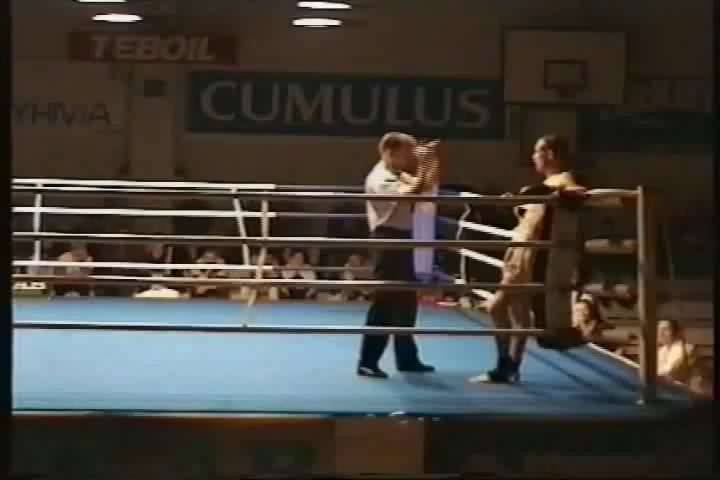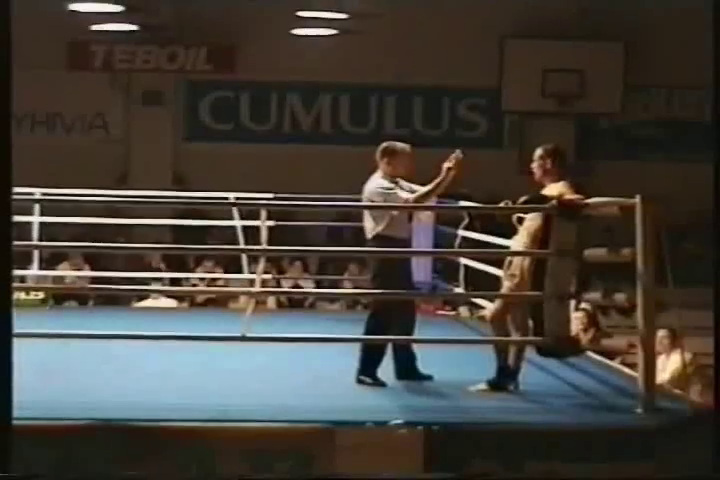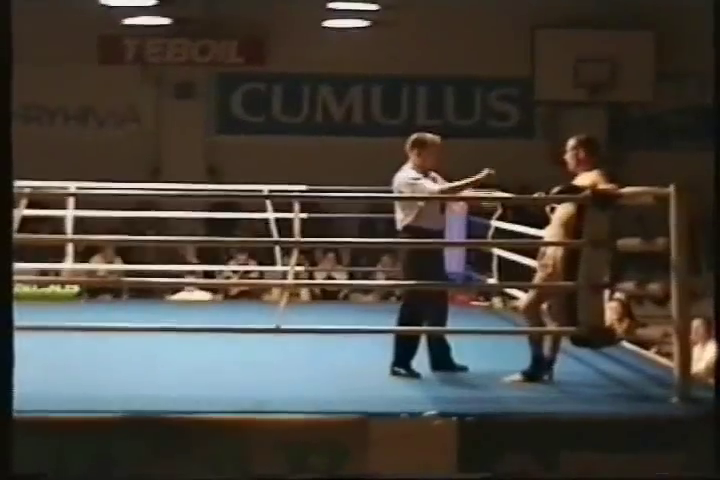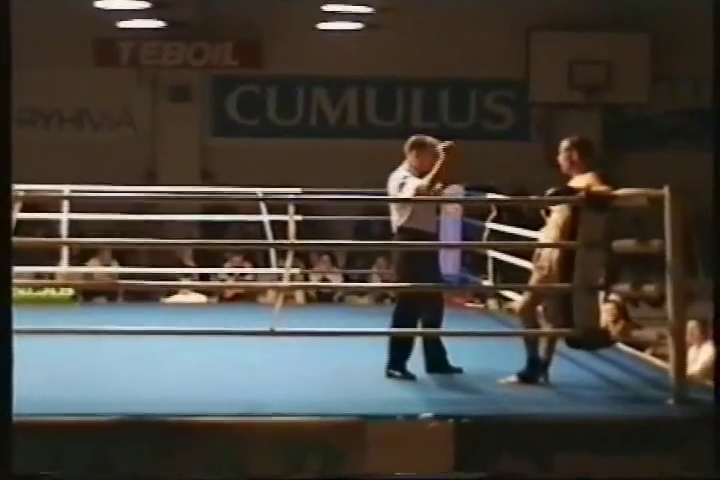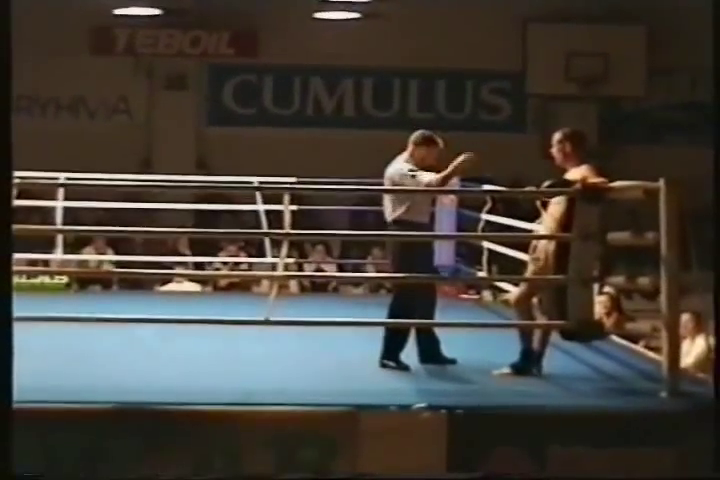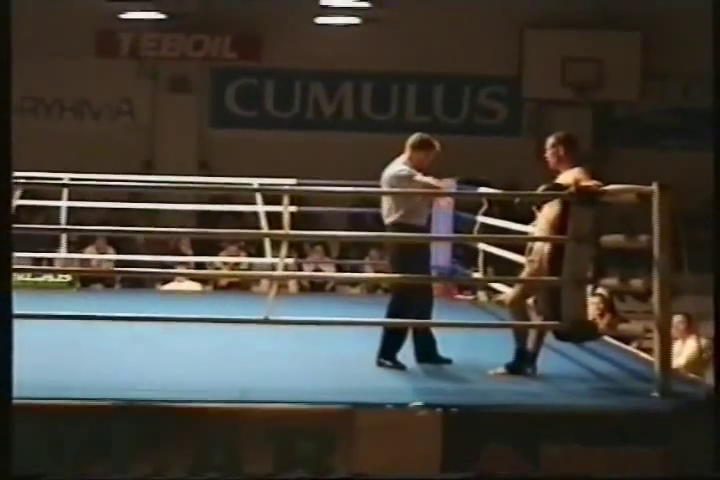
dt=0.3s
person 1, frame 1
left shoulder: (564, 180)
right shoulder: (548, 184)
left elbow: (581, 193)
right wrist: (518, 208)
left hip: (531, 254)
right hip: (521, 252)
left knee: (497, 306)
right knee: (519, 311)
left ankle: (506, 366)
right ankle: (508, 367)
person 1, frame 2
left shoulder: (561, 189)
right shoulder: (546, 192)
left elbow: (579, 202)
right wrist: (517, 217)
left hip: (530, 263)
right hip: (520, 261)
left knee: (496, 315)
right knee: (518, 320)
left ankle: (505, 374)
right ankle: (507, 375)
person 1, frame 3
left shoulder: (595, 178)
right shoulder: (580, 181)
left elbow: (612, 191)
right wrist: (550, 206)
left hip: (563, 253)
right hip: (554, 251)
left knee: (529, 305)
right knee: (555, 311)
left ankle: (540, 365)
right ankle: (542, 365)
person 1, frame 4
left shoulder: (589, 180)
right shoulder: (573, 184)
left elbow: (607, 193)
right wrist: (545, 208)
left hip: (558, 255)
right hip: (549, 253)
left knee: (525, 307)
right knee: (551, 313)
left ankle: (535, 367)
right ankle: (537, 368)
person 1, frame 5
left shoulder: (584, 173)
right shoulder: (569, 177)
left elbow: (602, 184)
right wrist: (542, 199)
left hip: (555, 247)
right hip: (546, 245)
left knee: (520, 299)
right knee: (545, 304)
left ankle: (530, 358)
right ankle: (531, 358)
person 1, frame 6
left shoulder: (576, 175)
right shoulder: (561, 180)
left elbow: (597, 186)
left hip: (549, 251)
right hip: (541, 246)
right ankle: (525, 360)
person 2, frame 1
left shoulder: (400, 175)
right shoulder: (379, 178)
left elbow: (426, 186)
right elbow: (409, 194)
left wrist: (430, 163)
right wrist: (424, 165)
left hip: (401, 240)
right hip: (388, 240)
left knee: (406, 301)
right knee: (385, 302)
left ankle: (407, 357)
right ankle: (367, 362)
person 2, frame 2
left shoulder: (398, 184)
right shoulder: (377, 187)
left elbow: (427, 192)
right elbow: (414, 200)
left wrist: (448, 174)
right wrist: (442, 177)
left hip: (399, 249)
right hip: (385, 250)
left knee: (405, 310)
right knee: (382, 311)
left ankle: (406, 367)
right ankle: (366, 371)
person 2, frame 3
left shoulder: (430, 177)
right shoulder: (406, 178)
left elbow: (452, 193)
right elbow: (443, 191)
right wrist: (477, 179)
left hip: (431, 240)
right hip: (416, 241)
left knee: (437, 301)
right knee: (414, 303)
left ankle: (441, 358)
right ankle: (400, 362)
person 2, frame 4
left shoulder: (420, 179)
right shoulder: (401, 178)
right elbow: (424, 189)
right wrist: (442, 161)
left hip: (426, 242)
right hip: (411, 243)
left knee: (432, 303)
right knee: (408, 305)
left ankle: (436, 360)
right ankle: (395, 364)
person 2, frame 5
left shoulder: (414, 170)
right shoulder: (400, 170)
left elbow: (434, 183)
right elbow: (435, 182)
left wrist: (451, 171)
right wrist: (457, 165)
left hip: (418, 234)
right hip: (406, 235)
left knee: (425, 293)
right knee: (406, 294)
left ankle: (429, 350)
right ankle: (389, 355)
person 2, frame 6
left shoulder: (409, 174)
right shoulder: (397, 173)
left elbow: (425, 197)
right elbow: (436, 187)
left wrist: (430, 186)
right wrist: (433, 184)
left hip: (416, 236)
left knee: (422, 295)
right knee: (404, 295)
left ankle: (425, 350)
right ankle: (386, 353)
